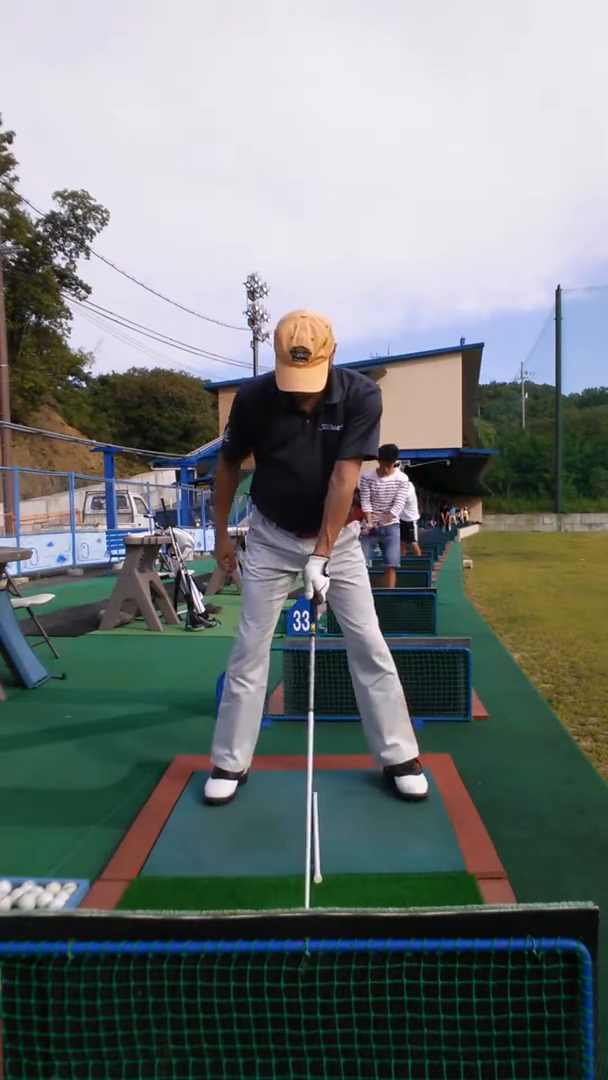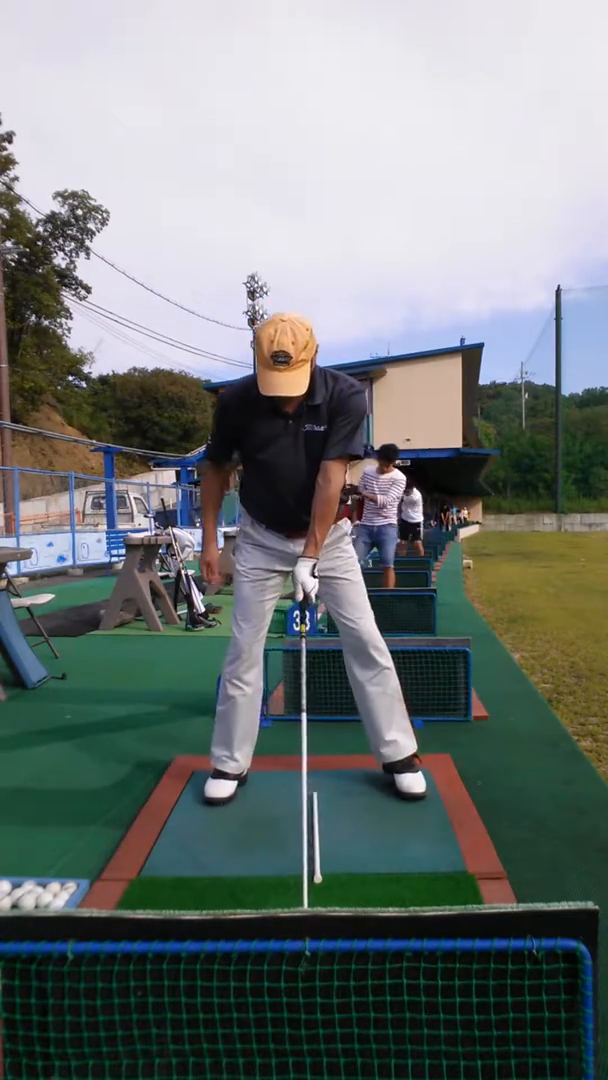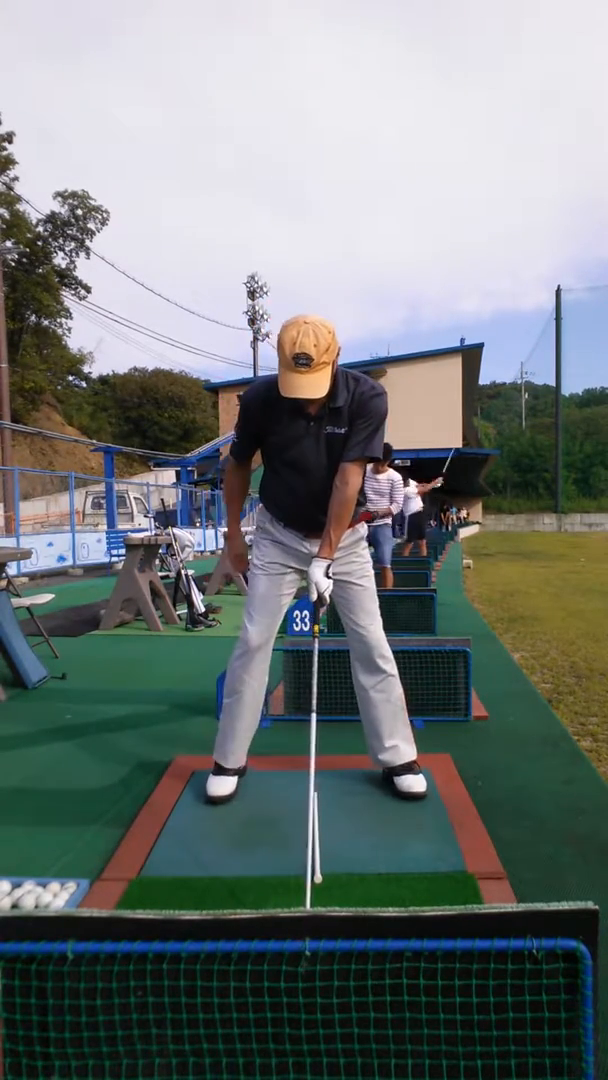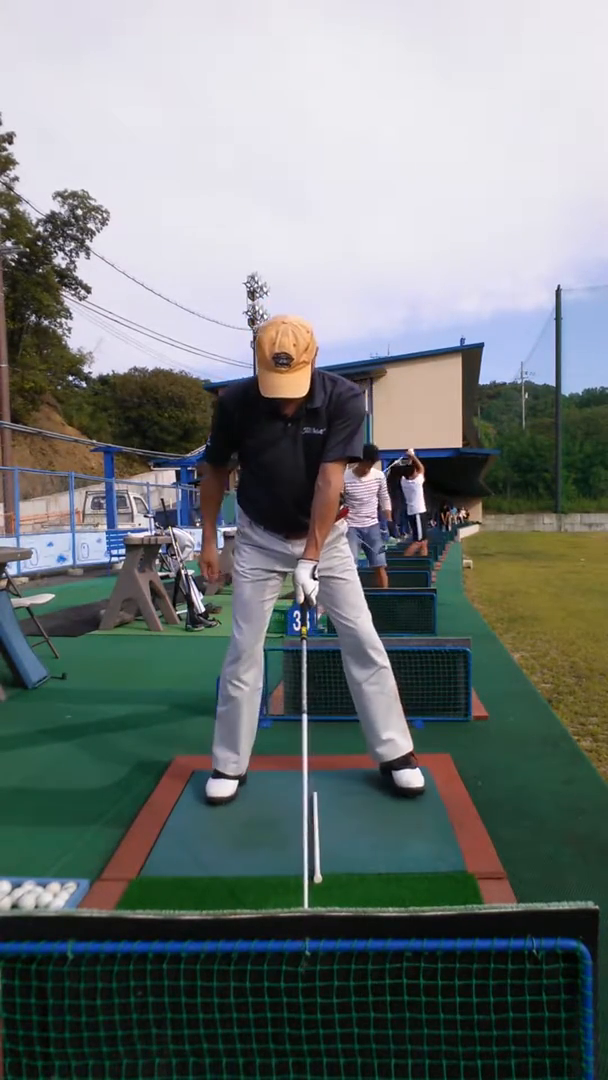
dt=0.3s
person 1, frame 1
left shoulder: (361, 395)
right shoulder: (253, 397)
left elbow: (344, 477)
right elbow: (229, 464)
left wrist: (322, 555)
right wrist: (221, 533)
left hip: (338, 536)
right hip: (271, 537)
left knee: (368, 643)
right knee: (250, 647)
left ankle: (399, 757)
right ankle: (230, 762)
person 1, frame 2
left shoulder: (346, 395)
right shoulder: (236, 400)
left elbow: (331, 478)
right elbow: (216, 468)
left wrist: (311, 557)
right wrist: (209, 540)
left hip: (328, 535)
right hip: (261, 538)
left knee: (365, 639)
right knee: (244, 647)
left ankle: (399, 755)
right ankle: (229, 763)
person 1, frame 3
left shoulder: (367, 397)
right shoulder: (259, 399)
left elbow: (348, 480)
right elbow: (238, 464)
left wrist: (326, 557)
right wrist: (233, 533)
left hip: (344, 537)
right hip: (277, 535)
left knee: (371, 644)
right knee: (253, 642)
left ankle: (397, 758)
right ankle: (228, 759)
person 1, frame 4
left shoulder: (344, 398)
right shoulder: (235, 402)
left elbow: (330, 479)
right elbow: (215, 469)
left wrist: (310, 558)
right wrist: (208, 539)
left hip: (326, 536)
right hip: (259, 538)
left knee: (362, 638)
right knee: (244, 648)
left ankle: (395, 754)
right ankle: (229, 764)
